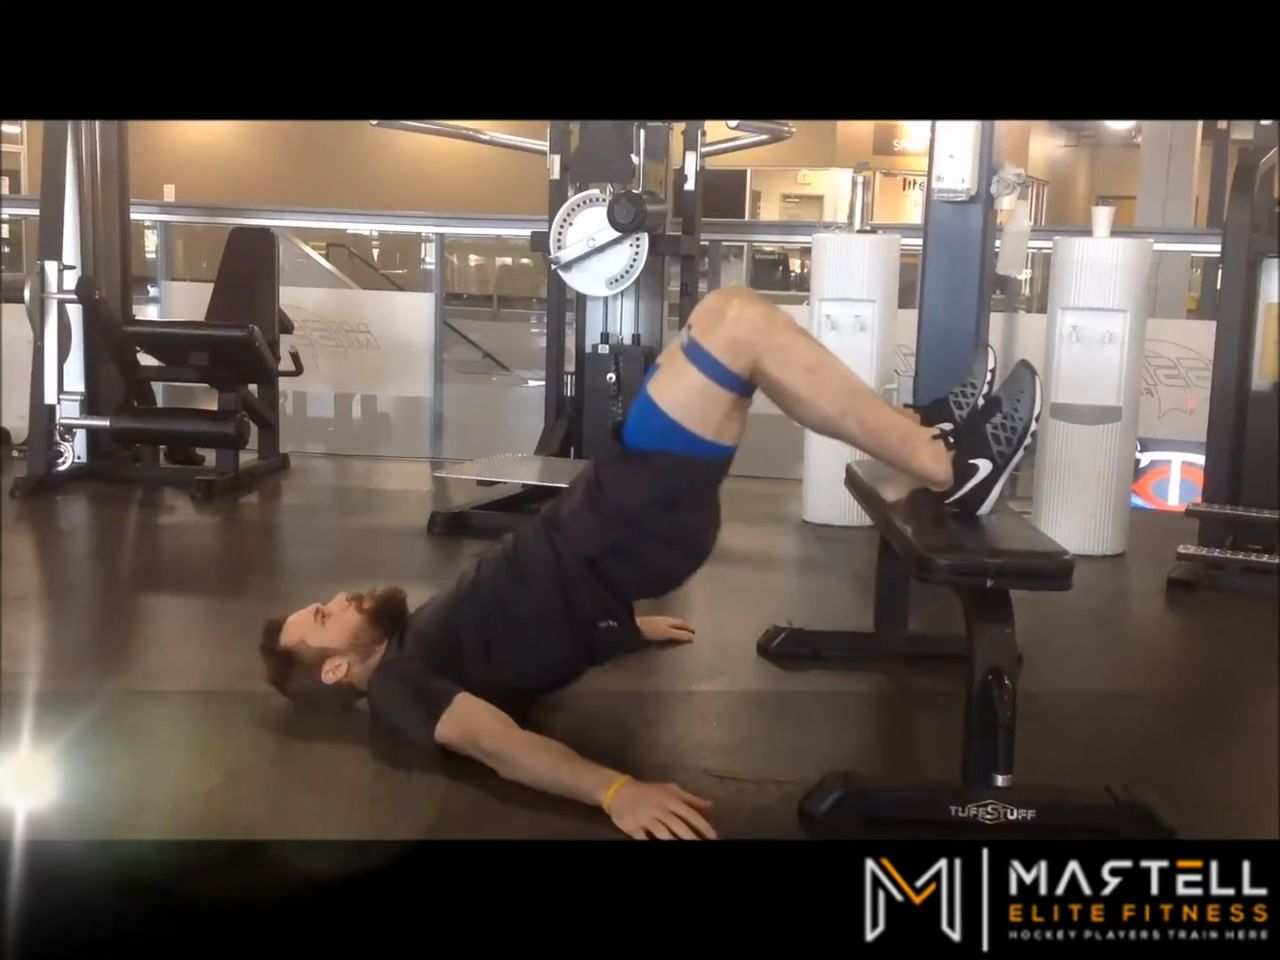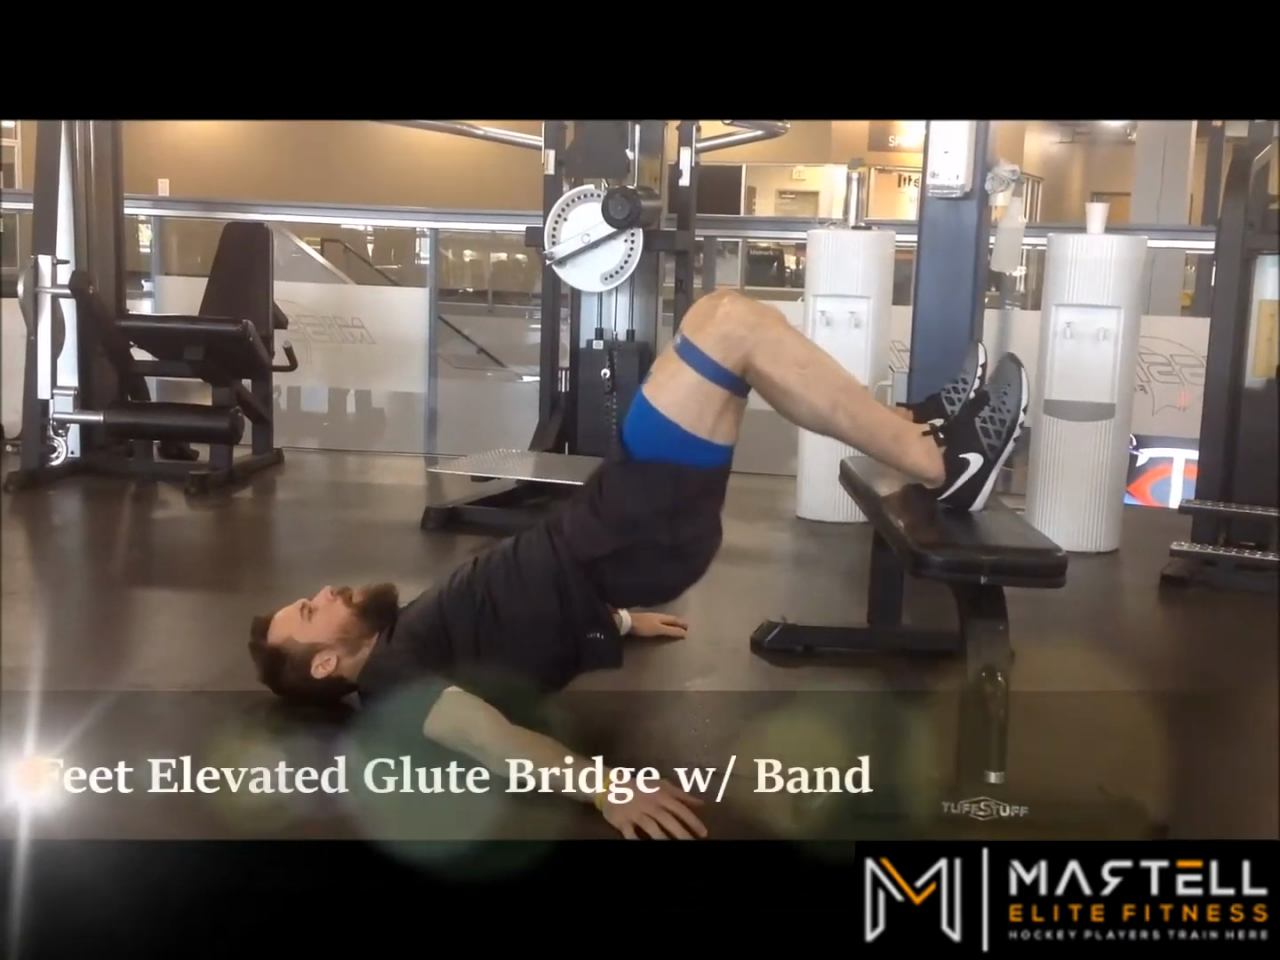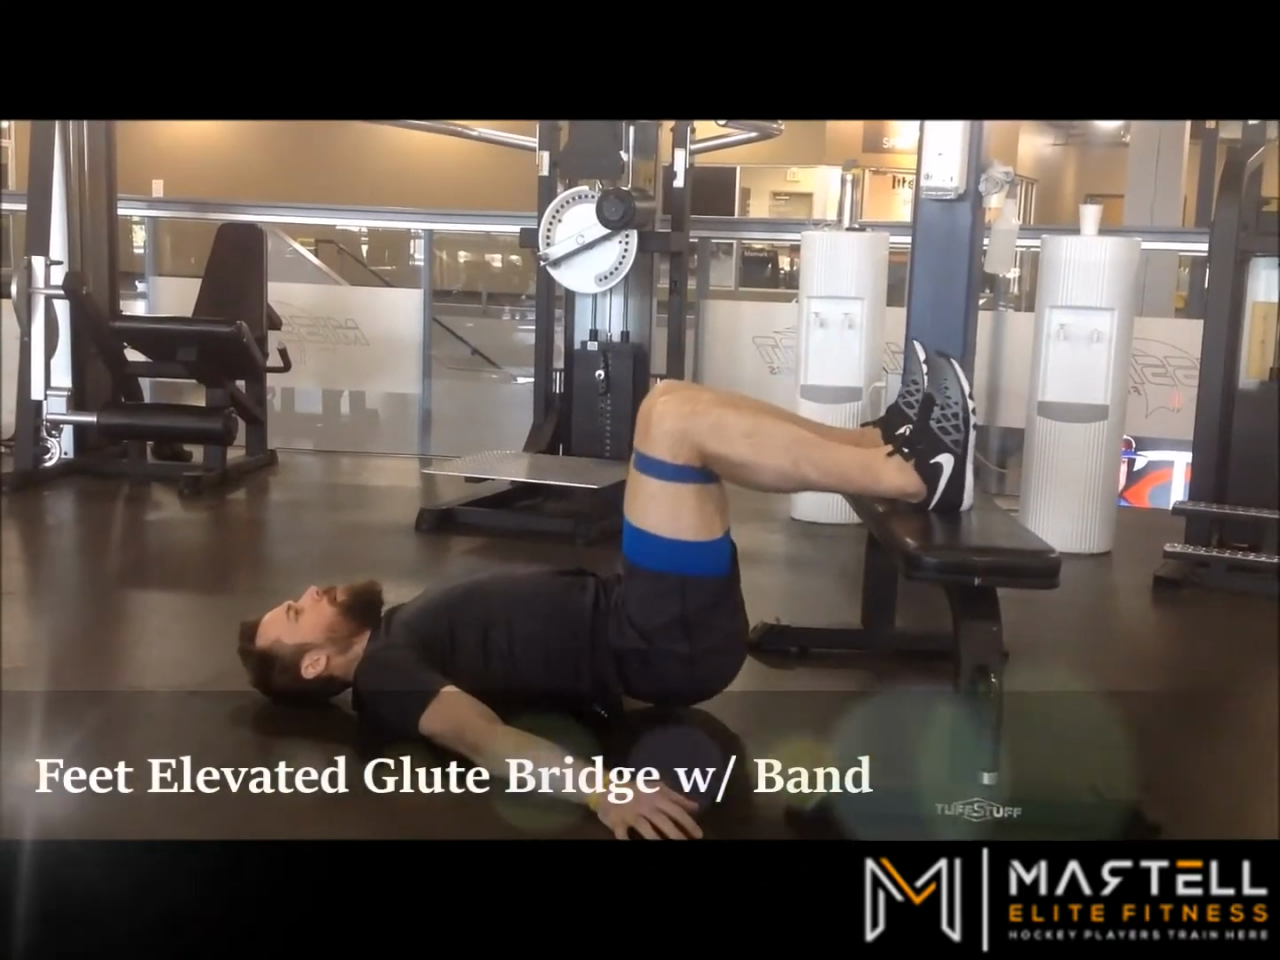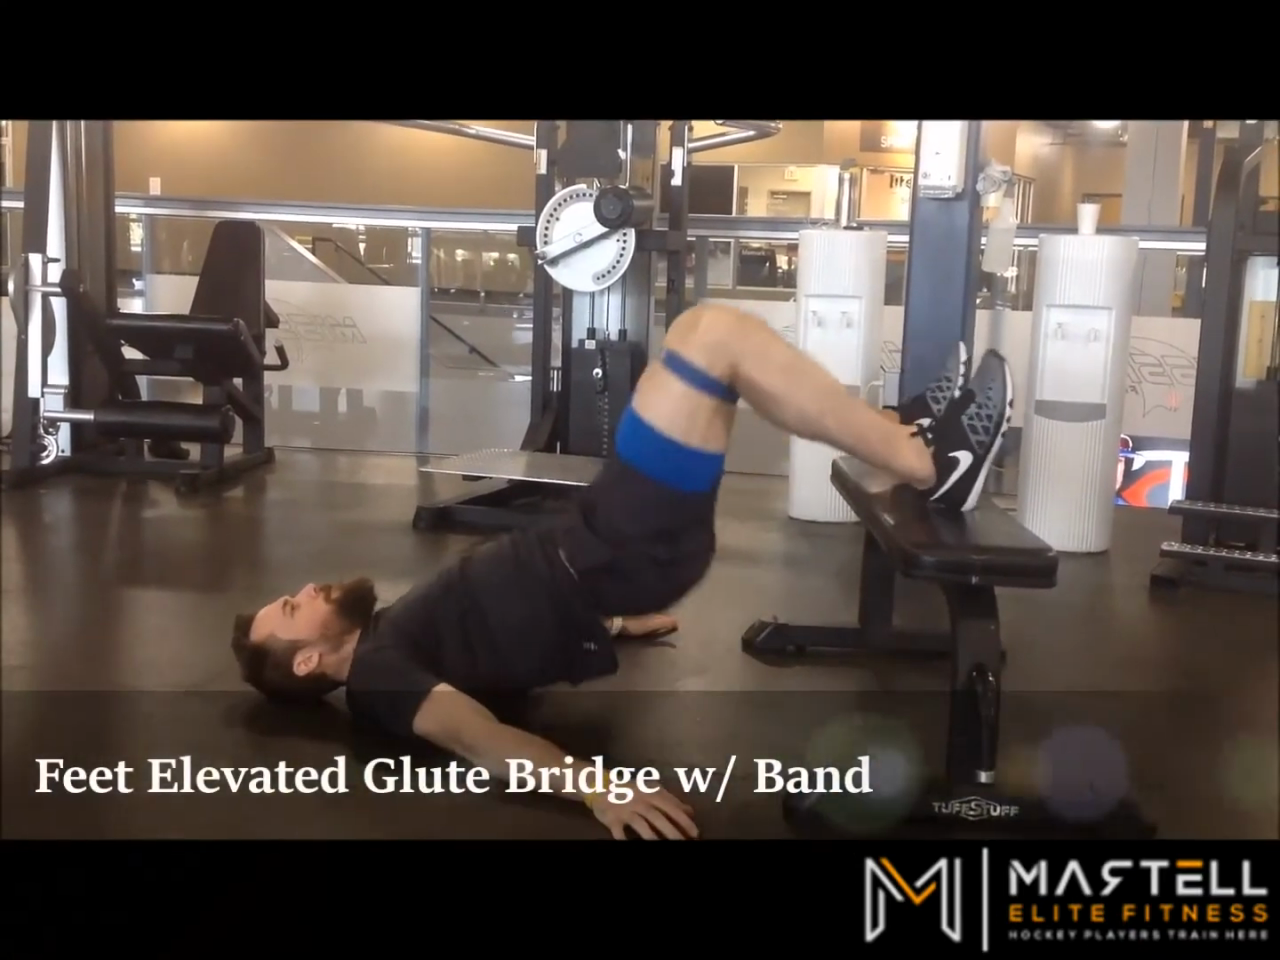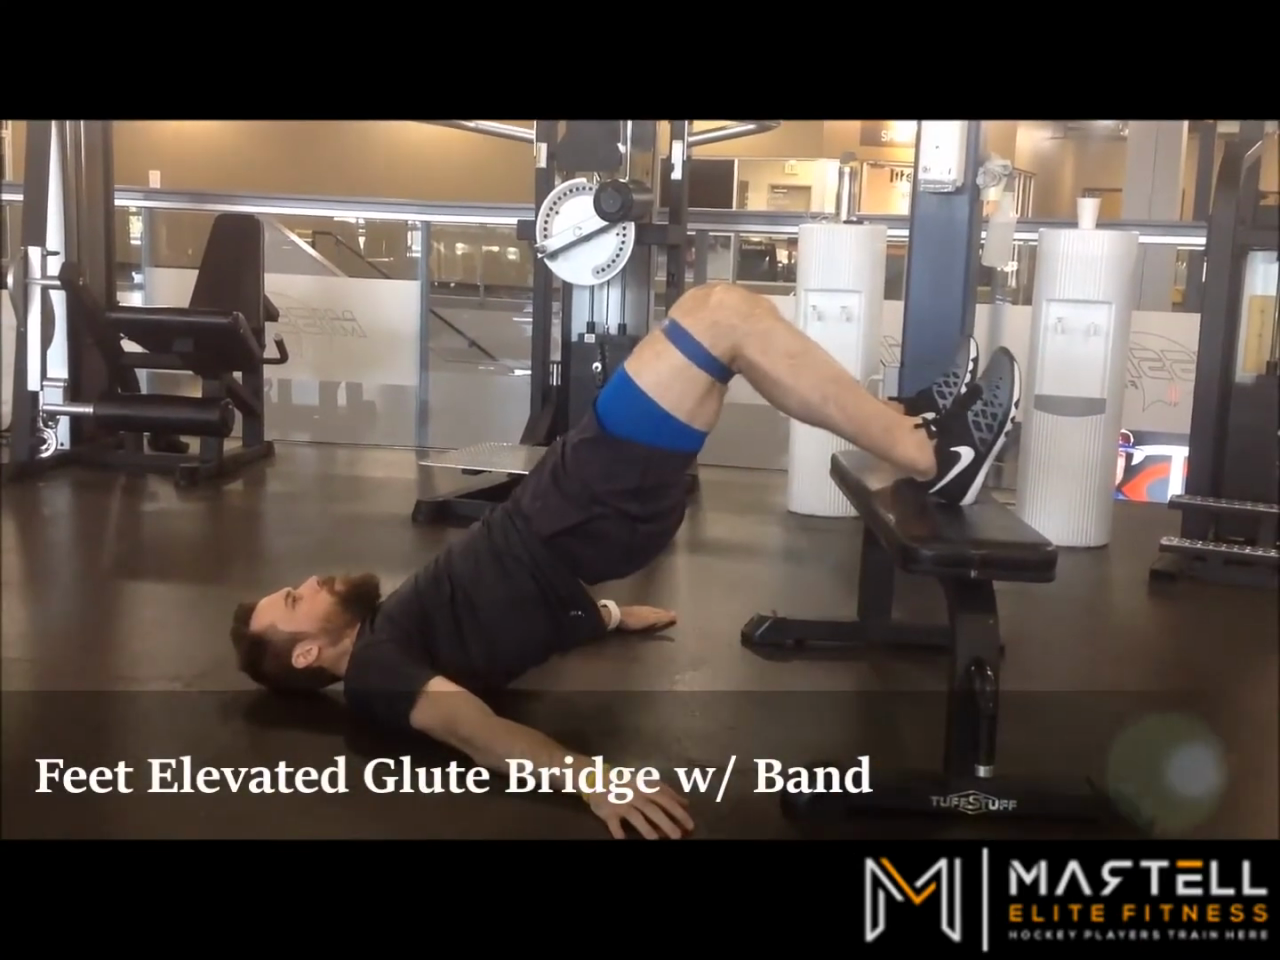
dt=1s
person 1, frame 1
left shoulder: (415, 638)
right shoulder: (397, 685)
right elbow: (494, 744)
right wrist: (617, 791)
left hip: (597, 530)
right hip: (623, 535)
left knee: (729, 315)
right knee: (739, 326)
left ankle: (927, 434)
right ankle: (950, 468)
person 1, frame 2
left shoulder: (404, 636)
right shoulder: (392, 677)
right elbow: (486, 737)
left wrist: (616, 619)
right wrist: (604, 785)
left hip: (601, 543)
right hip: (629, 538)
left knee: (729, 323)
right knee: (731, 323)
left ankle: (919, 430)
right ankle: (940, 462)
person 1, frame 3
left shoulder: (399, 633)
right shoulder: (385, 678)
right elbow: (481, 737)
right wrist: (595, 787)
left hip: (618, 609)
right hip: (661, 643)
left knee: (684, 413)
right knee: (675, 417)
left ankle: (887, 442)
right ankle: (918, 476)
person 1, frame 4
left shoulder: (389, 635)
right shoulder: (377, 679)
right elbow: (472, 735)
right wrist: (592, 786)
left hip: (588, 555)
right hip: (616, 557)
left knee: (713, 343)
right knee: (712, 332)
left ankle: (907, 431)
right ankle: (930, 464)
person 1, frame 5
left shoulder: (385, 631)
right shoulder: (375, 672)
right elbow: (470, 727)
right wrist: (589, 777)
left hip: (567, 515)
right hip: (591, 514)
left knee: (725, 319)
right knee: (721, 313)
left ankle: (910, 424)
right ankle: (930, 455)
